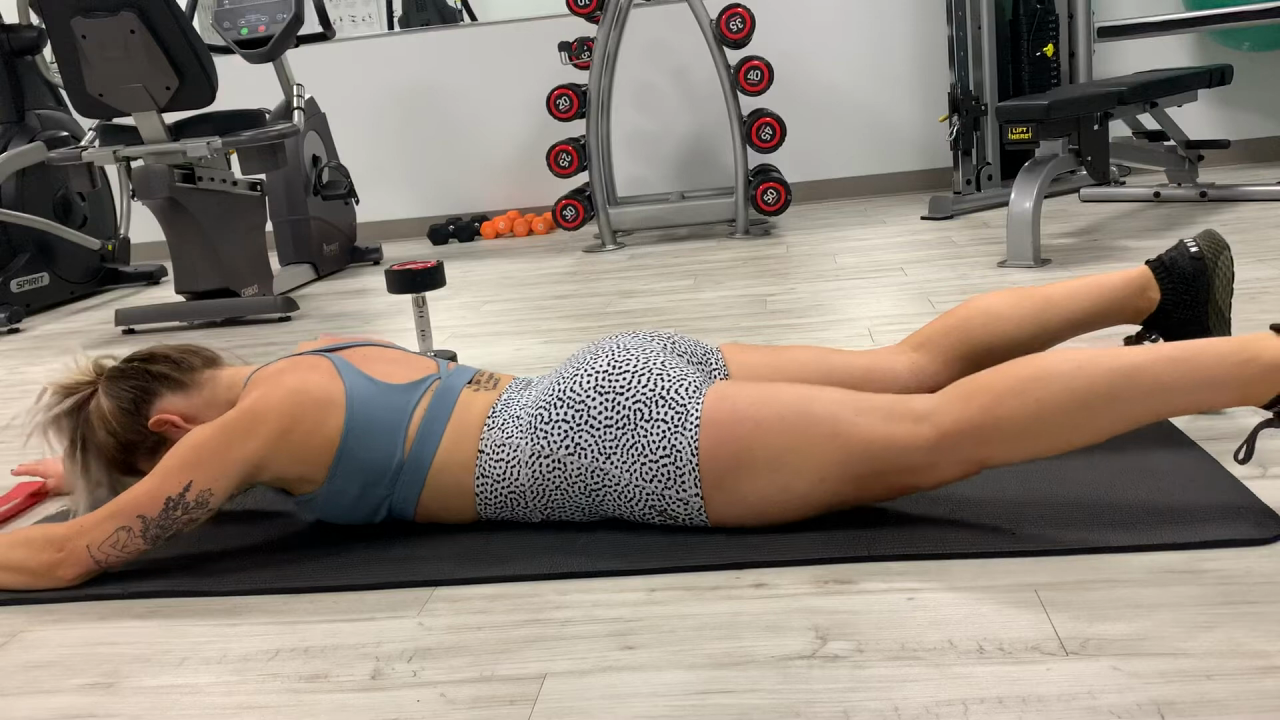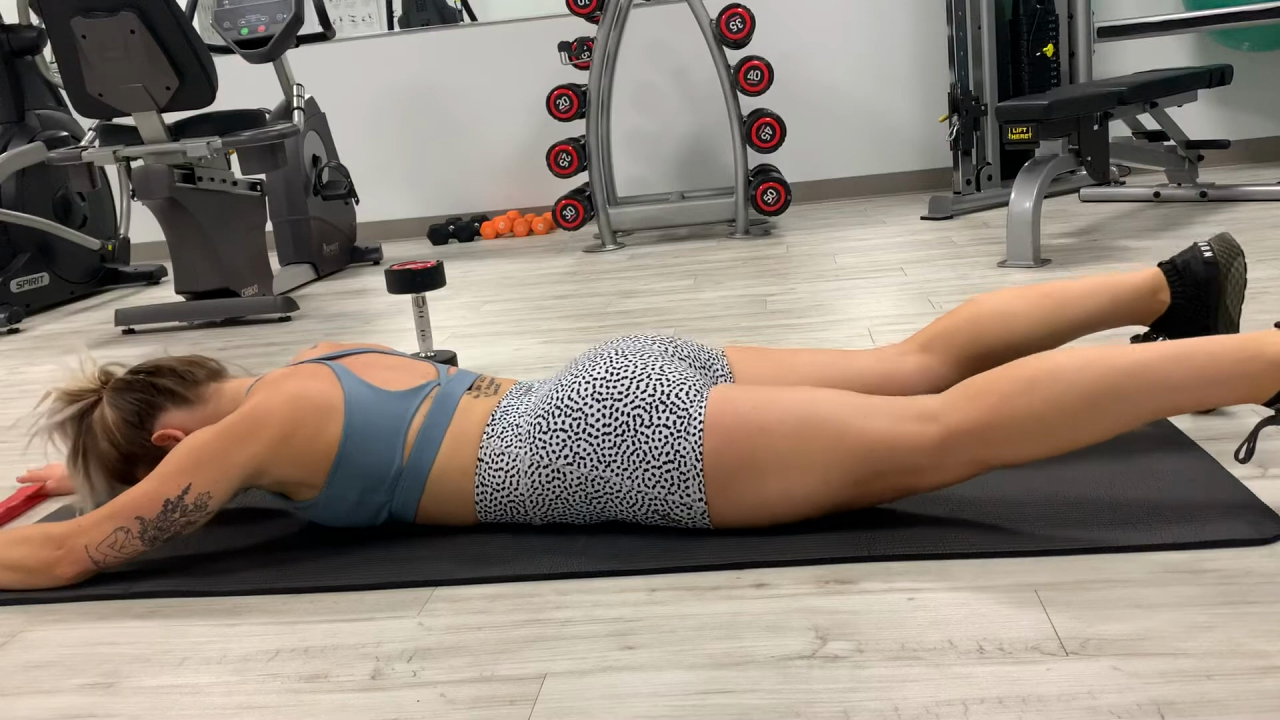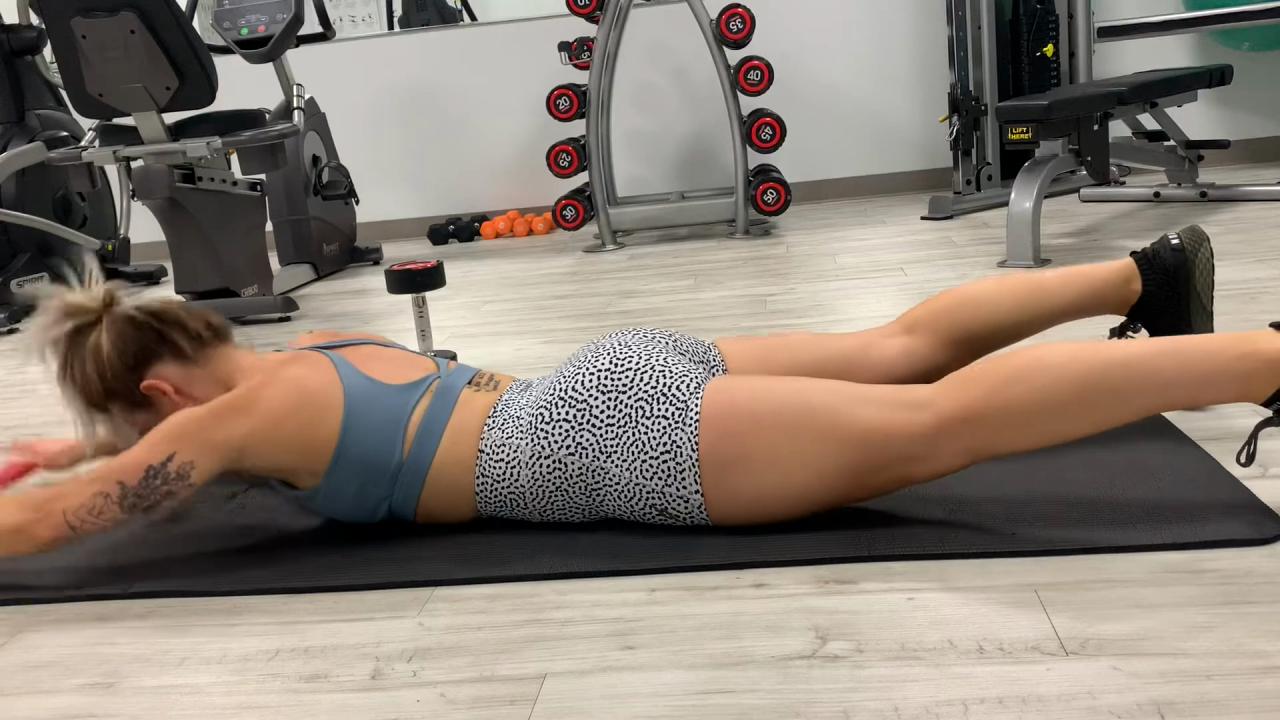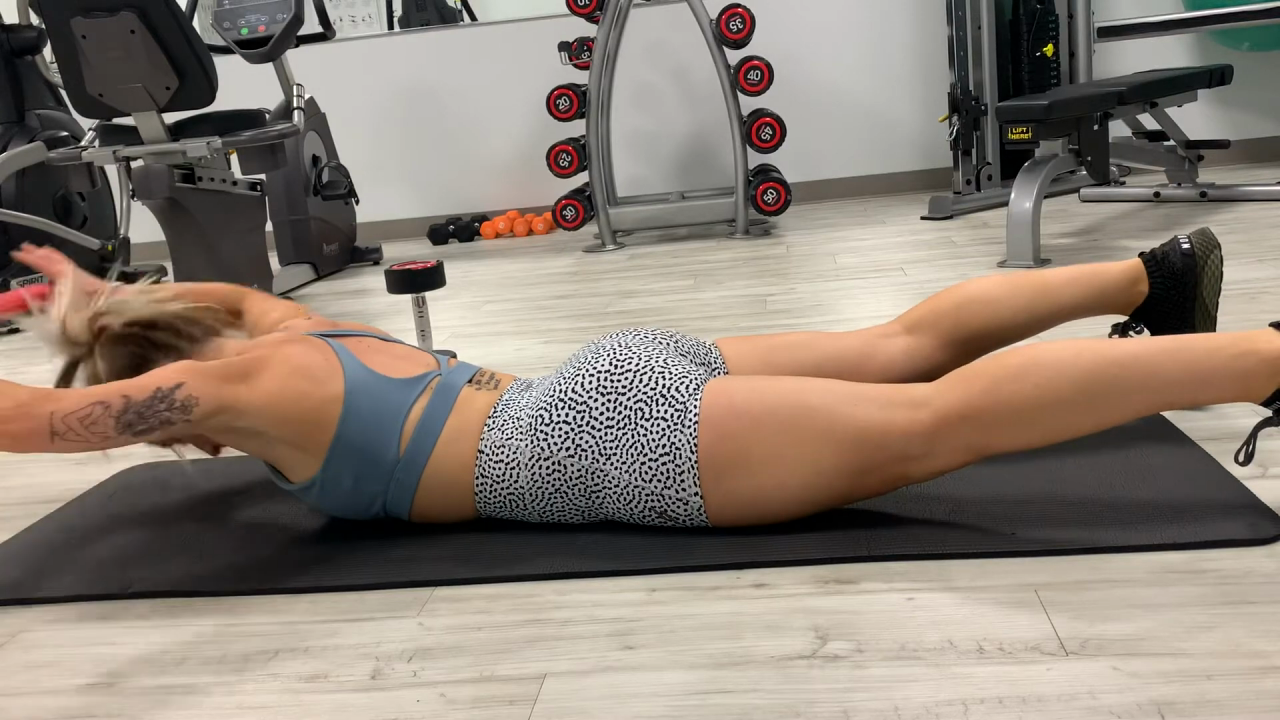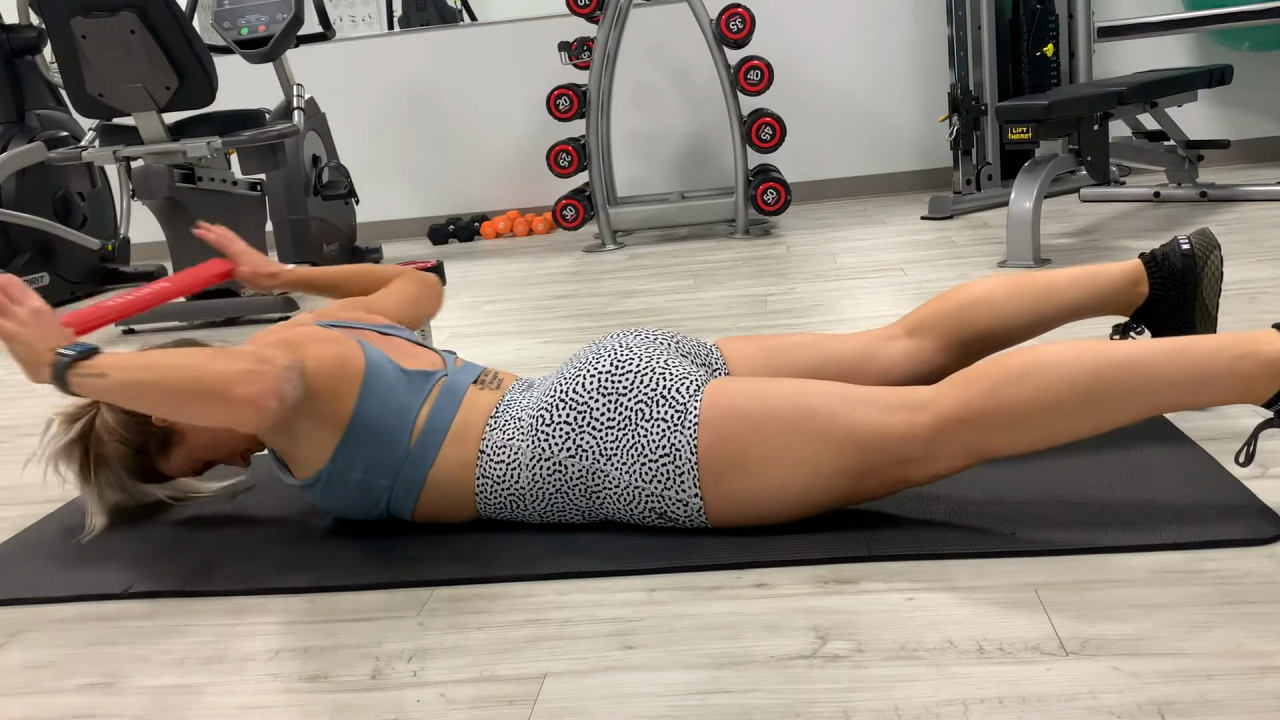
dt=0.4s
person 1, frame 1
left shoulder: (252, 427)
right shoulder: (308, 359)
left hip: (617, 443)
right hip: (623, 383)
left knee: (946, 433)
right knee: (915, 367)
right ankle: (1159, 285)
person 1, frame 2
left shoulder: (250, 434)
right shoulder: (317, 360)
left hip: (619, 449)
right hip: (625, 383)
left knee: (952, 433)
right knee: (924, 365)
right ankle: (1175, 286)
person 1, frame 3
left shoulder: (236, 416)
right shoulder: (307, 351)
right wrist: (103, 407)
left hip: (613, 444)
right hip: (620, 379)
left knee: (942, 424)
right knee: (902, 349)
right ankle: (1145, 275)
person 1, frame 4
left shoulder: (243, 389)
right shoulder: (300, 335)
right elbow: (256, 293)
right wrist: (123, 298)
left hip: (615, 444)
right hip: (621, 380)
left knee: (940, 423)
right knee: (904, 347)
right ankle: (1152, 277)
person 1, frame 5
left shoulder: (267, 360)
right shoulder: (320, 325)
left elbow: (257, 392)
right elbow: (418, 282)
right wrist: (288, 271)
left hip: (618, 443)
right hip: (621, 378)
left knee: (940, 427)
right knee: (905, 350)
right ankle: (1151, 277)
